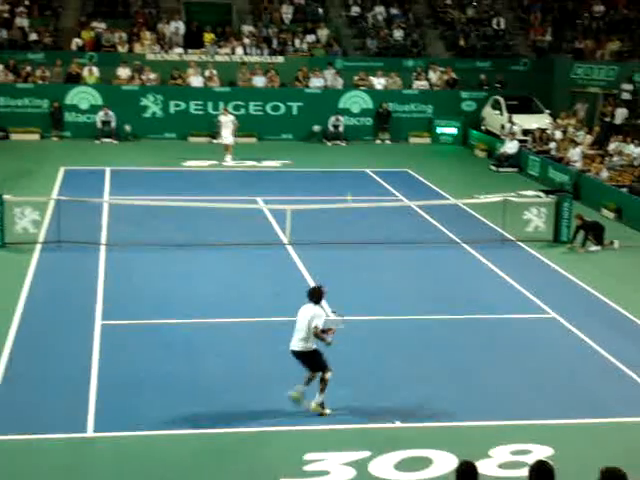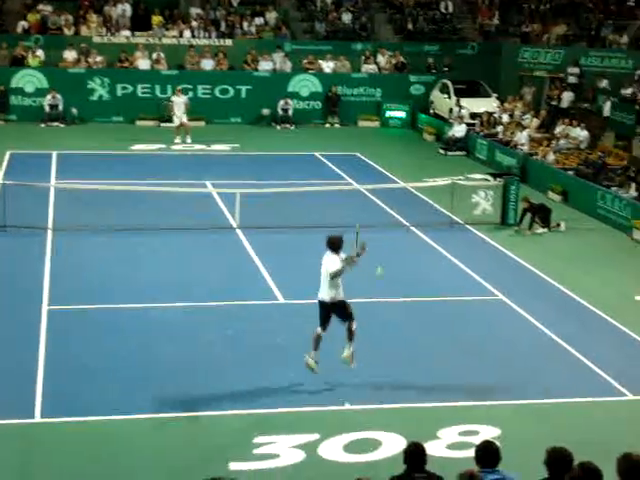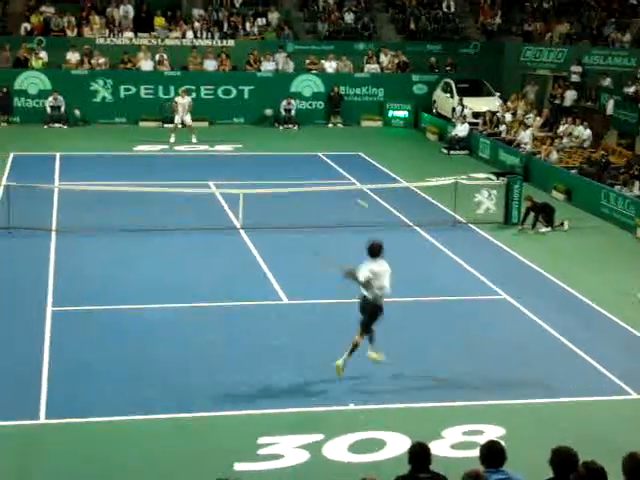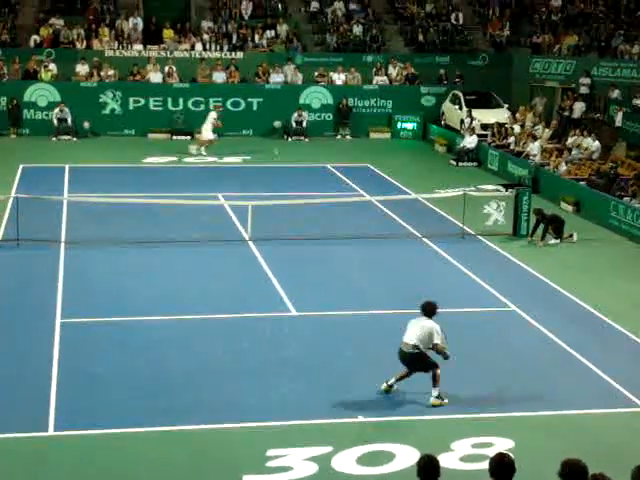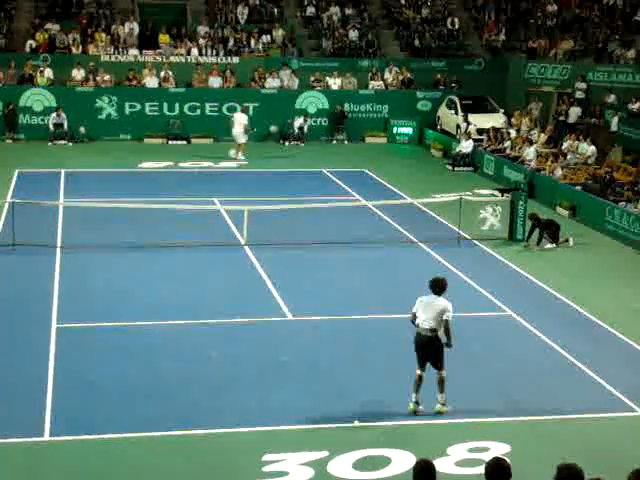
dt=0.5s
person 1, frame 1
left shoulder: (303, 308)
right shoulder: (319, 312)
right elbow: (315, 332)
left wrist: (324, 330)
right wrist: (326, 339)
left hip: (295, 347)
right hip: (306, 348)
left knee: (315, 371)
right knee: (326, 372)
left ankle: (298, 392)
right ankle: (318, 403)
person 1, frame 2
left shoulder: (329, 255)
right shoulder: (333, 260)
left elbow: (346, 259)
right elbow: (333, 275)
left wrist: (358, 253)
right wrist: (344, 267)
left hip: (323, 299)
right hip: (334, 300)
left knee: (322, 328)
right knee: (351, 321)
left ankle: (312, 357)
right ankle: (348, 352)
person 1, frame 3
left shoulder: (367, 267)
right shoulder: (384, 266)
left elbow: (364, 284)
left wrist: (354, 276)
left hip: (367, 301)
right hip: (377, 305)
left knee: (367, 327)
right knee: (362, 334)
left ankle: (372, 351)
right ankle: (343, 361)
person 1, frame 4
left shoulder: (413, 321)
right shoulder: (434, 327)
right elbow: (437, 347)
left wrist: (430, 347)
right wrist: (445, 354)
left hip: (402, 352)
right hip: (414, 354)
left knee: (411, 369)
right knee: (435, 368)
left ankle: (389, 384)
right ankle: (435, 397)
person 1, frame 5
left shoulder: (421, 300)
right shoulder: (446, 305)
left elbow: (412, 319)
right elbow: (446, 325)
right wrist: (449, 341)
left hip: (419, 336)
right hip: (432, 338)
left knee: (420, 369)
right knee: (440, 370)
left ankle: (414, 402)
right ankle: (441, 403)
